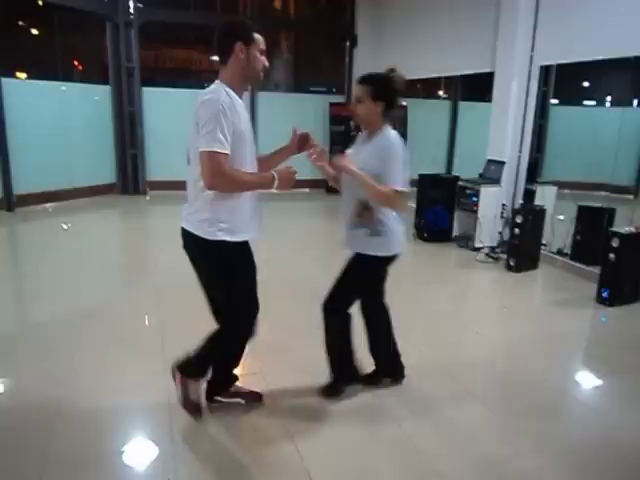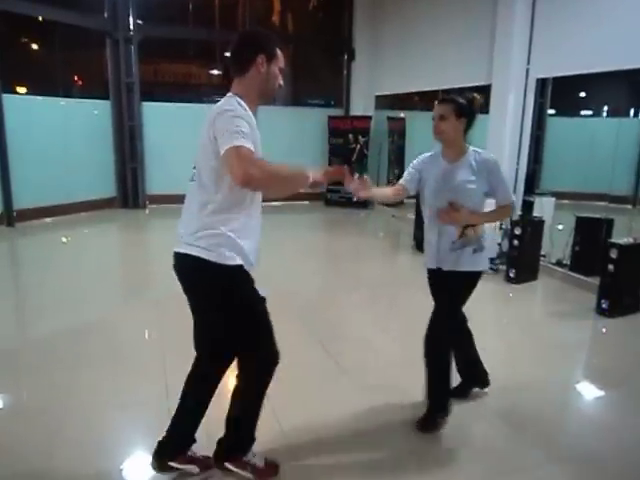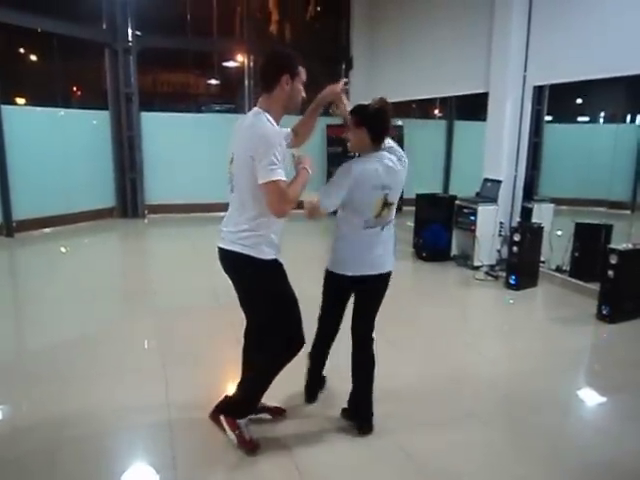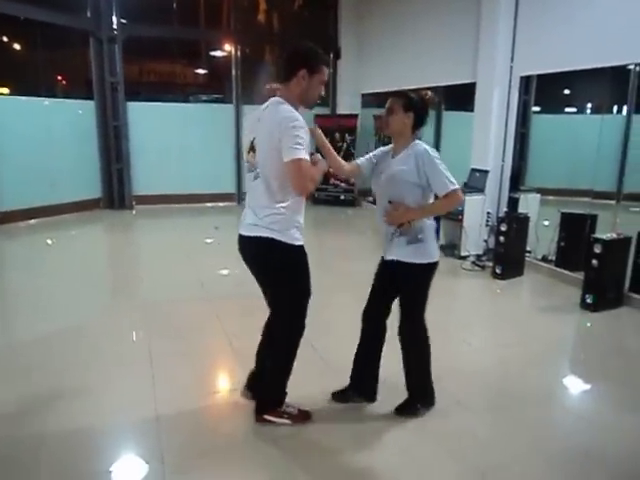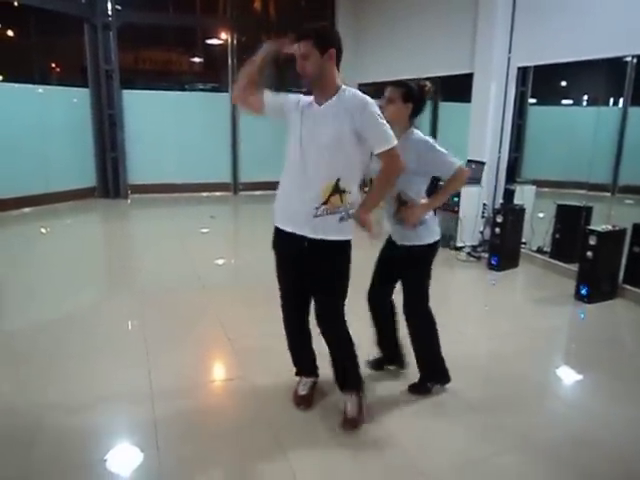
dt=1s
person 1, frame 1
left shoulder: (235, 104)
right shoulder: (215, 102)
right elbow: (216, 177)
left wrist: (288, 150)
right wrist: (273, 178)
left hip: (232, 235)
right hip: (214, 236)
left knee: (242, 316)
right knee: (239, 322)
left ankle: (221, 381)
right ankle: (191, 370)
person 1, frame 2
left shoulder: (236, 115)
right shoulder: (231, 113)
left elbow: (262, 187)
right elbow: (248, 174)
left wrist: (309, 178)
right wrist: (305, 175)
left hip: (208, 259)
right hip: (214, 262)
left knee: (216, 357)
right knee: (261, 356)
person 1, frame 3
left shoulder: (255, 123)
right shoulder: (265, 133)
left elbow: (297, 136)
right elbow: (280, 204)
left wrist: (323, 101)
right wrist: (304, 172)
left hip: (239, 249)
right hip: (253, 254)
left knee: (264, 329)
right knee: (287, 338)
left ankle: (248, 400)
right ankle: (232, 409)
person 1, frame 4
left shoulder: (264, 113)
right shoulder: (290, 120)
right elbow: (303, 183)
right wrist: (320, 165)
left hip: (254, 235)
right hip: (278, 241)
left knee: (283, 313)
right knee: (291, 322)
left ankle: (259, 383)
right ankle: (270, 404)
person 1, frame 5
left shoulder: (358, 106)
right shoulder: (294, 105)
left elbow: (394, 163)
right elbow: (242, 95)
left wrist: (366, 206)
right wrist: (271, 48)
left hip: (332, 237)
right hip: (287, 231)
left knee: (330, 318)
right knee: (293, 311)
left ankle: (351, 386)
right ankle: (306, 373)
person 2, frame 1
left shoulder: (391, 145)
right shoulder: (361, 142)
left elbow: (396, 200)
right elbow: (339, 183)
left wrist: (353, 172)
right wrist: (324, 163)
left hip: (377, 244)
right hip: (365, 242)
left knee: (335, 305)
right knee: (372, 304)
left ankle: (344, 376)
right ankle: (389, 368)
person 2, frame 2
left shoulder: (484, 163)
right shoulder: (424, 163)
left elbow: (508, 208)
right elbow: (398, 192)
left wrist: (470, 217)
right wrist: (369, 192)
left hip: (466, 262)
right hip: (436, 261)
left knee: (438, 331)
right knee: (453, 323)
left ankle: (437, 406)
right ankle: (474, 376)
person 2, frame 3
left shoulder: (351, 171)
right shoulder: (398, 162)
left elbow: (314, 210)
right elbow: (385, 137)
left wrist: (308, 203)
right wrist: (350, 111)
left hip: (343, 266)
right hip: (379, 269)
left knee: (328, 325)
right knee: (362, 337)
left ankle: (313, 383)
right ankle: (361, 413)
person 2, frame 4
left shoulder: (423, 155)
right shoulder: (382, 156)
left elbow: (455, 198)
right elbow: (345, 170)
left wrist: (412, 213)
right wrist: (319, 138)
left hip: (418, 256)
right hip: (392, 254)
left knee: (411, 325)
right knee: (372, 318)
left ankle: (422, 395)
right ankle: (362, 385)
person 2, frame 5
left shoulder: (420, 144)
left elbow: (460, 175)
left wrist: (427, 206)
left hip: (419, 237)
right hip: (397, 234)
left knee: (416, 305)
right knee: (378, 295)
left ankle: (434, 374)
right ankle: (391, 354)
